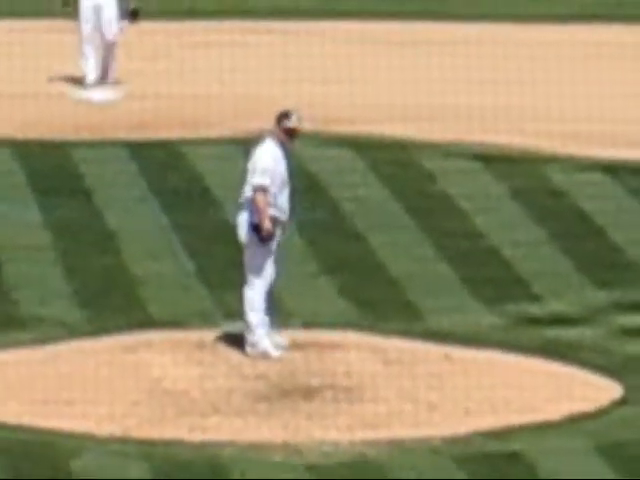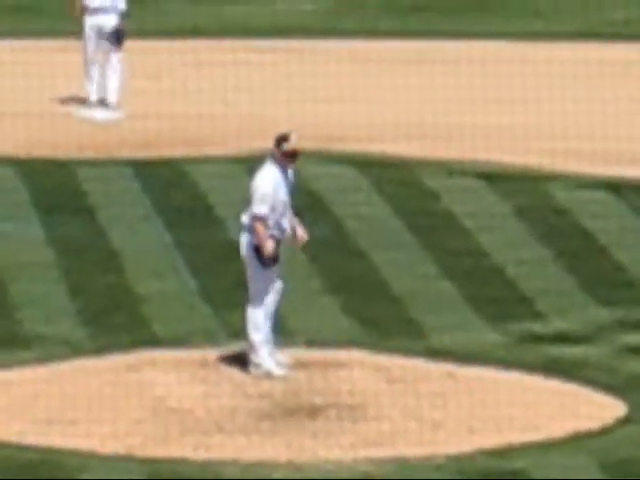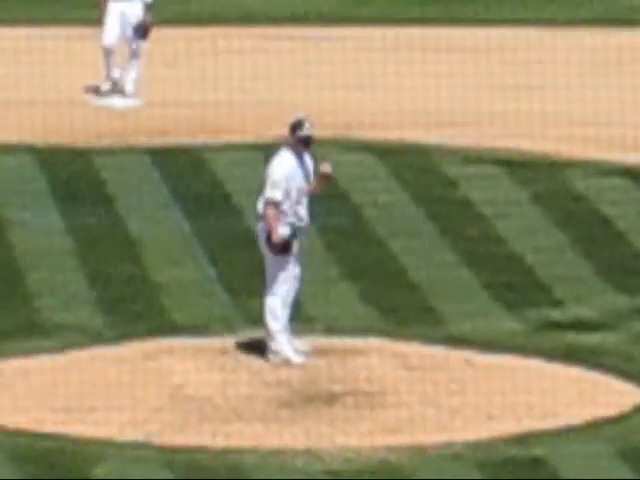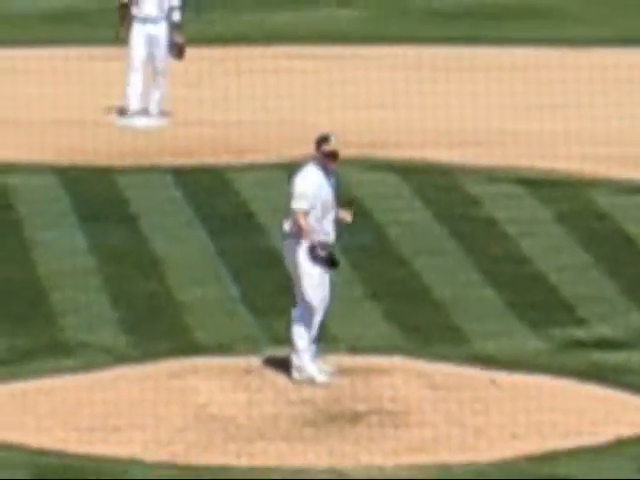
dt=0.4s
person 1, frame 1
left shoulder: (279, 151)
right shoulder: (267, 153)
right elbow: (258, 191)
left wrist: (273, 222)
right wrist: (265, 221)
left hip: (269, 223)
right hip: (257, 222)
left knee: (265, 277)
right knee: (257, 280)
left ankle: (262, 331)
right ankle: (256, 340)
person 1, frame 2
left shoulder: (286, 172)
right shoulder: (267, 178)
right elbow: (258, 217)
left wrist: (296, 225)
right wrist: (265, 246)
left hip: (272, 240)
right hip: (259, 242)
left knee: (273, 292)
right knee: (260, 299)
left ankle: (266, 348)
right ankle: (259, 358)
person 1, frame 3
left shoulder: (306, 159)
right shoulder: (282, 164)
left elbow: (309, 188)
right elbow: (271, 202)
left wrist: (321, 176)
right wrist: (275, 233)
left hip: (292, 230)
right hip: (278, 230)
left knee: (291, 281)
right knee: (278, 287)
left ankle: (283, 337)
right ankle: (277, 346)
person 1, frame 4
left shoulder: (328, 176)
right shoulder: (307, 178)
right elbow: (298, 214)
left wrist: (339, 213)
right wrist: (311, 239)
left hip: (320, 248)
right hip: (304, 247)
left knee: (320, 302)
right knee: (308, 304)
left ankle: (308, 357)
right ankle: (302, 365)
